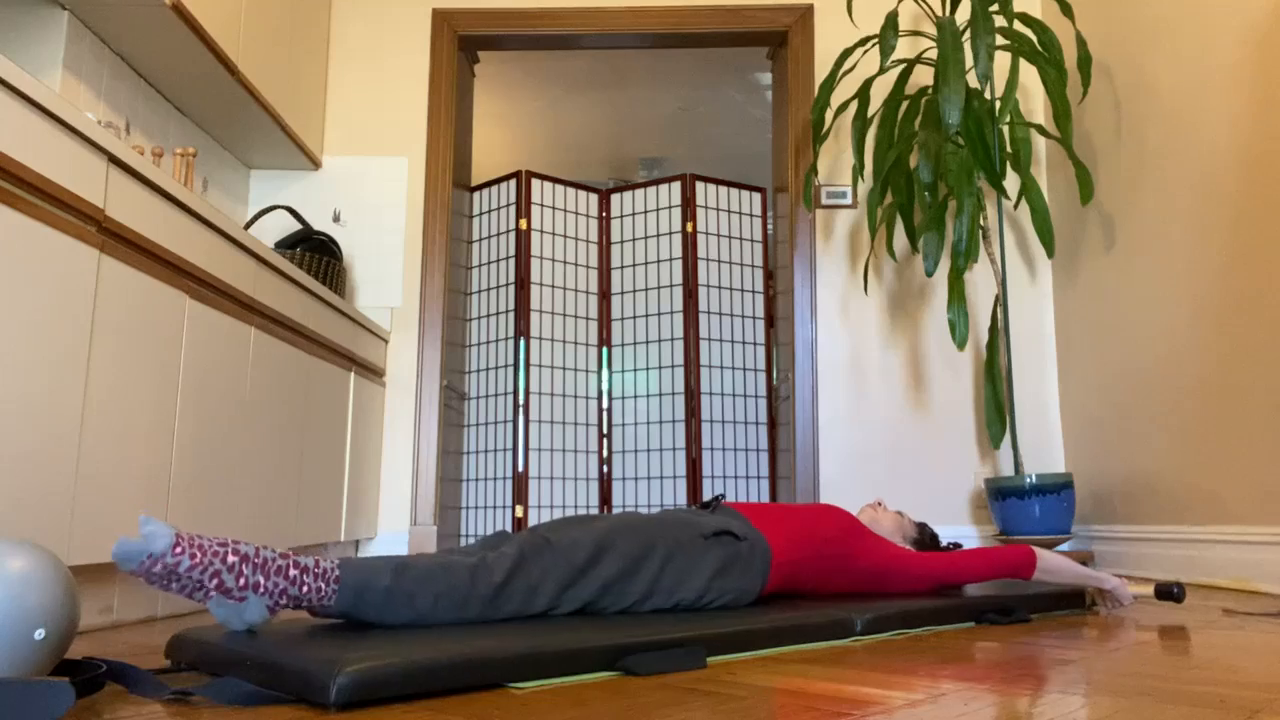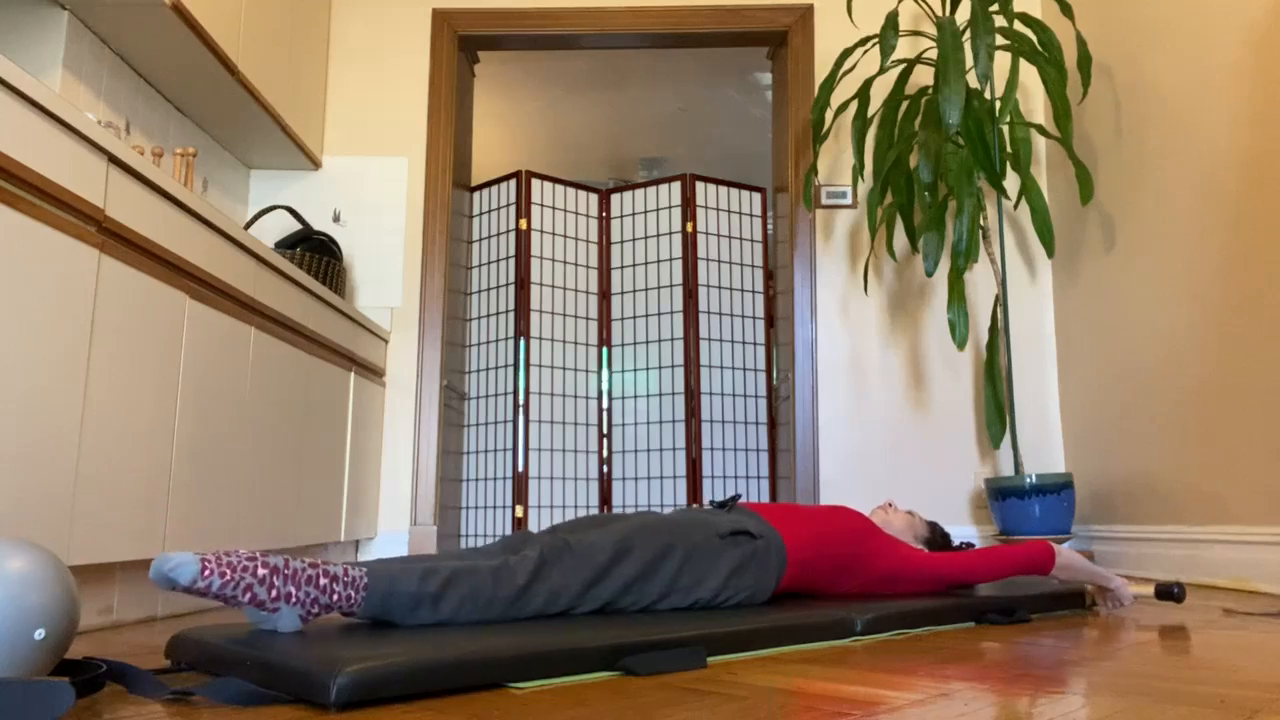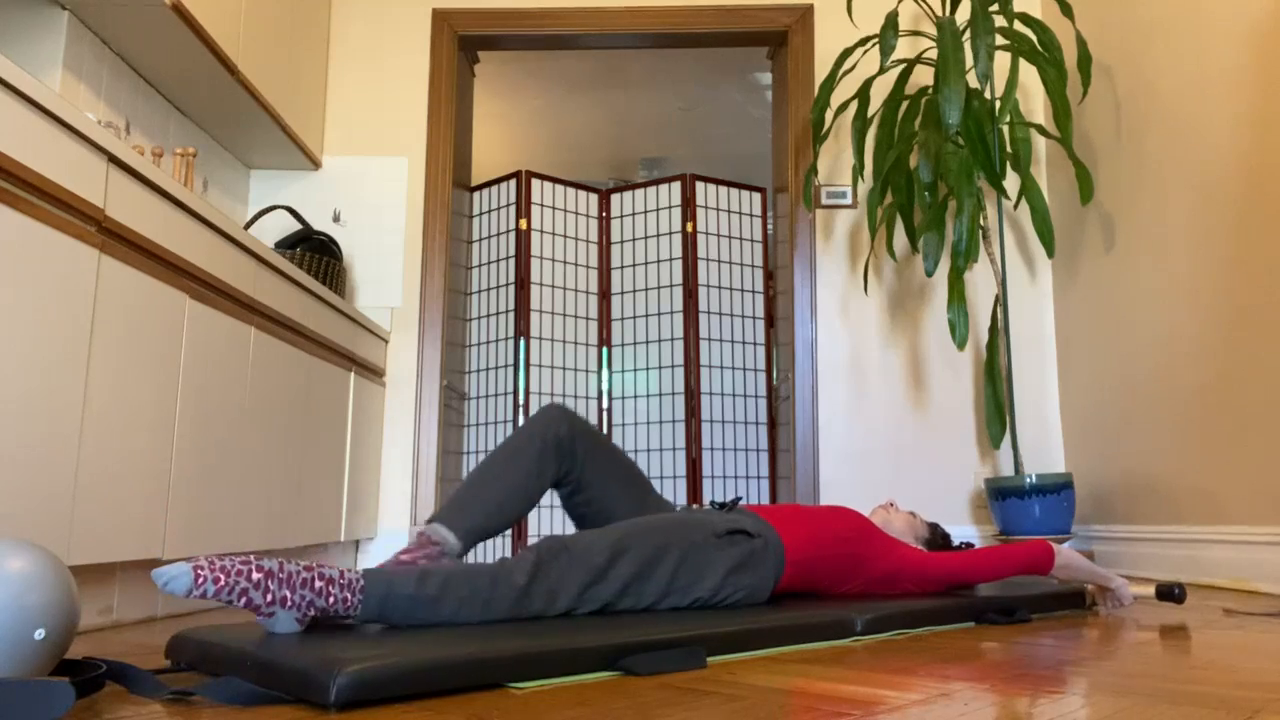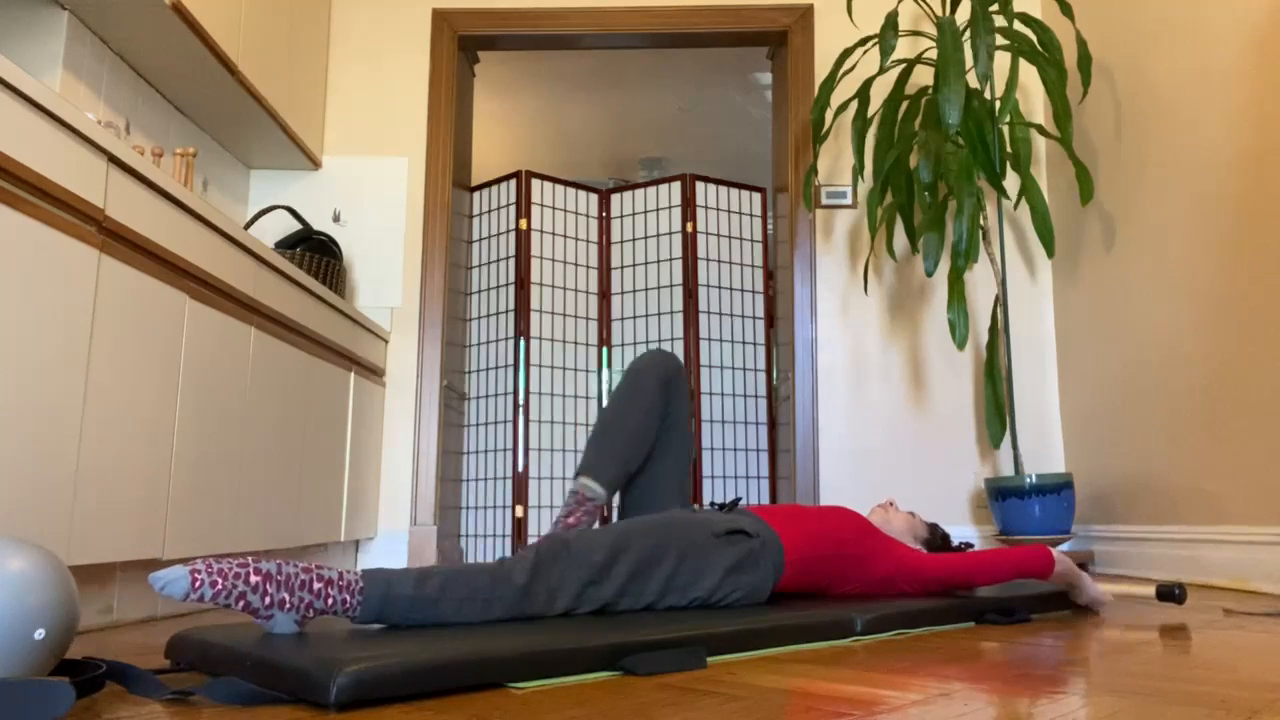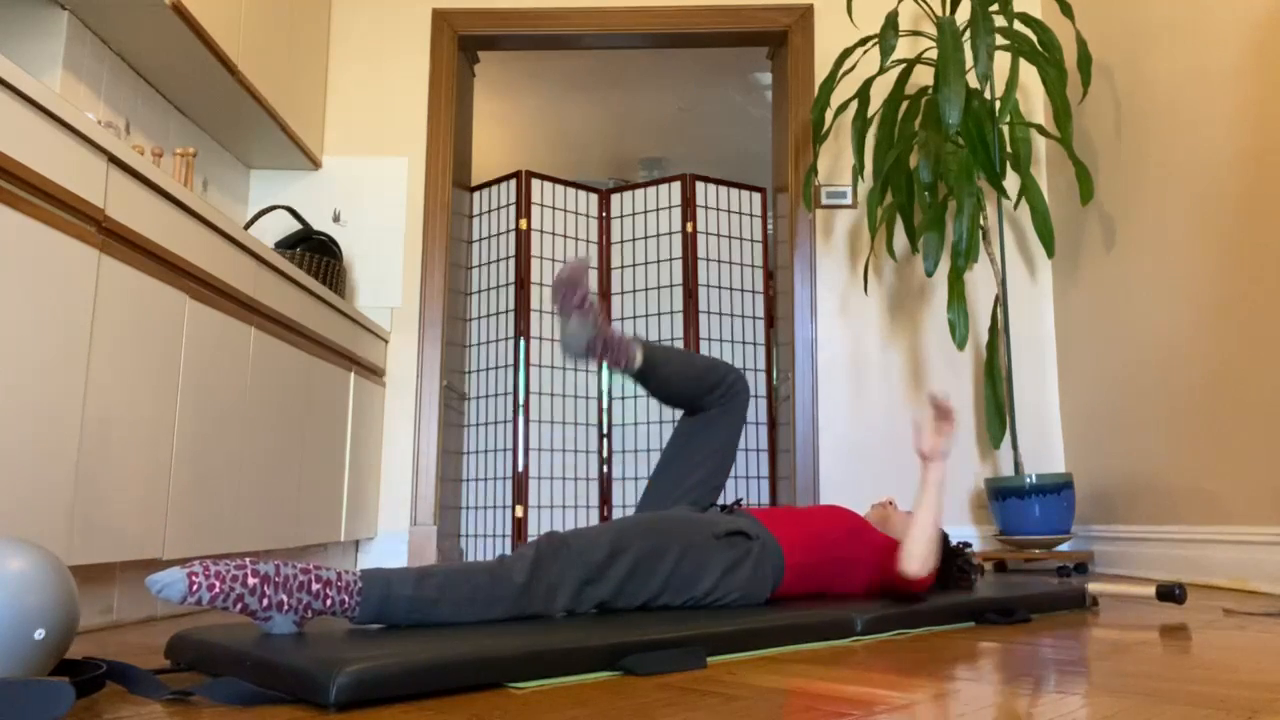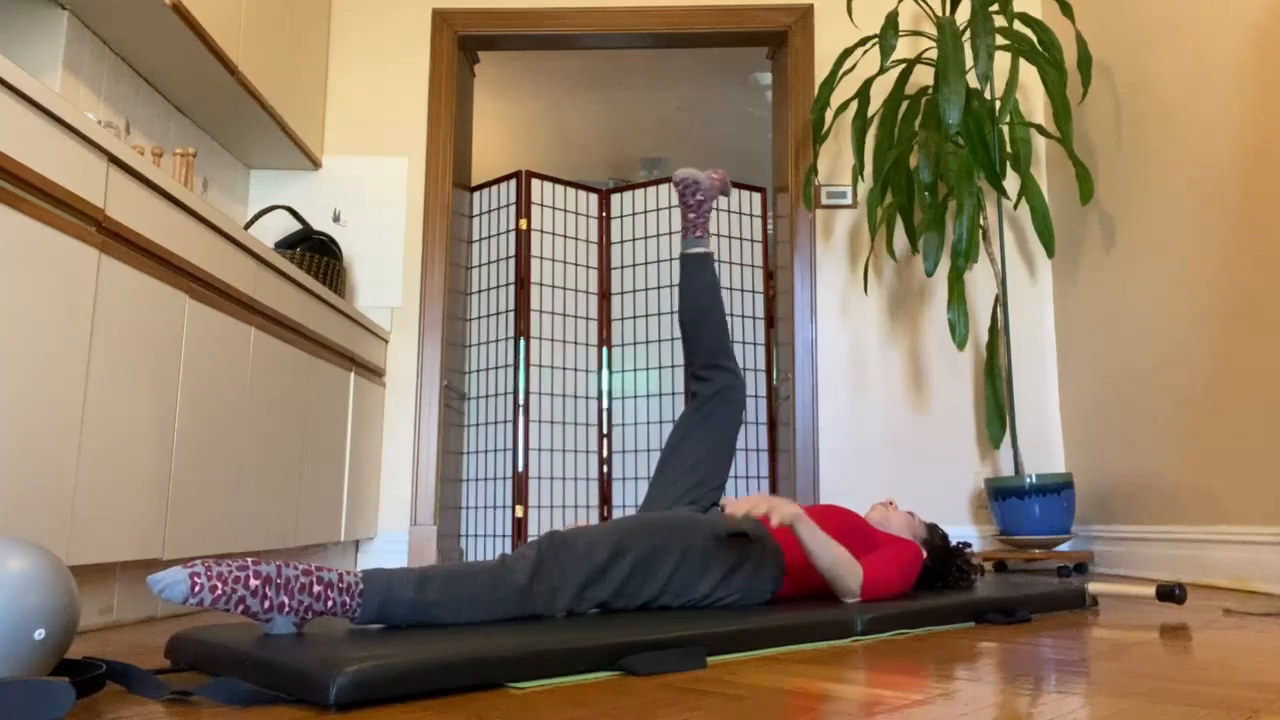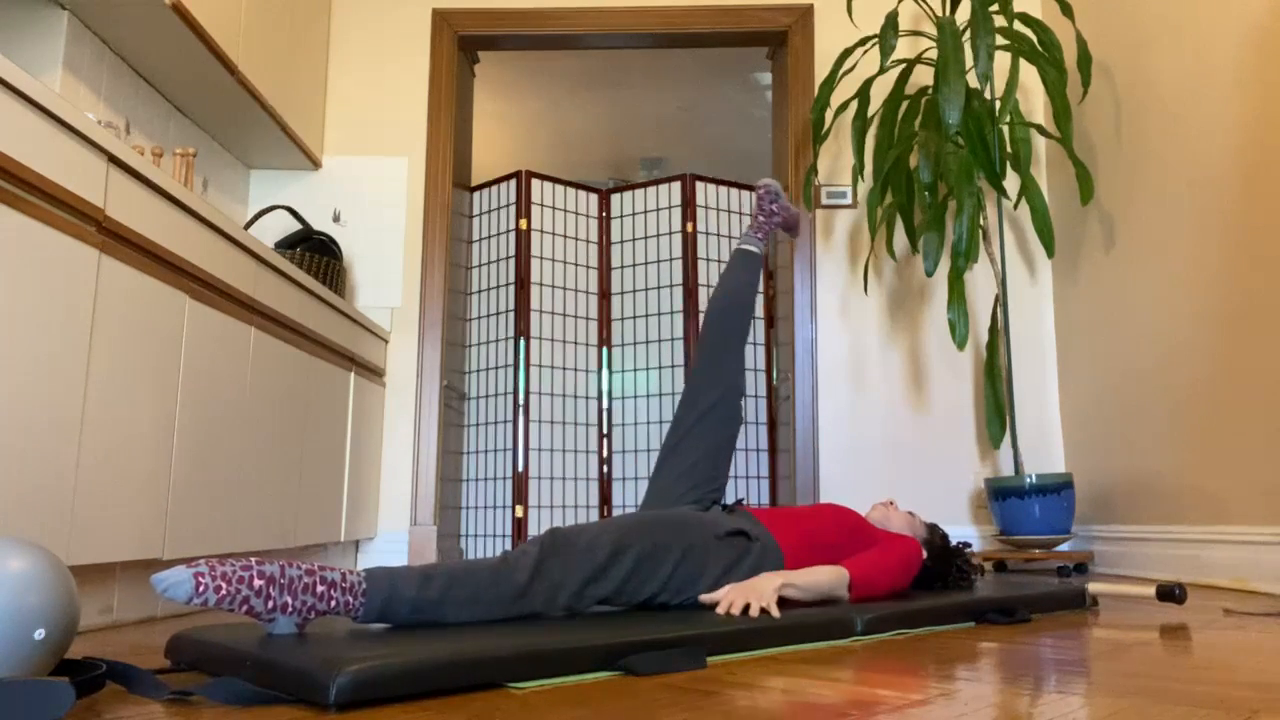
dt=0.4s
person 1, frame 1
left shoulder: (897, 564)
right shoulder: (855, 543)
left elbow: (993, 560)
left wrist: (1082, 572)
left hip: (719, 559)
right hip: (701, 535)
left knee: (500, 584)
right knee: (504, 561)
left ankle: (274, 577)
right ankle: (269, 583)
person 1, frame 2
left shoulder: (902, 559)
right shoulder: (865, 536)
left elbow: (995, 558)
left wrist: (1083, 566)
left hip: (733, 556)
right hip: (706, 534)
left knee: (521, 585)
right knee: (512, 555)
left ankle: (311, 586)
right ankle: (301, 588)
person 1, frame 3
left shoulder: (904, 564)
right shoulder: (859, 537)
left elbow: (997, 561)
left wrist: (1084, 567)
left hip: (731, 559)
right hip: (694, 532)
left knee: (524, 585)
right knee: (553, 429)
left ankle: (317, 591)
right ankle: (420, 555)
person 1, frame 4
left shoulder: (903, 563)
right shoulder: (851, 536)
left elbow: (993, 563)
left wrist: (1066, 570)
left hip: (731, 559)
right hip: (691, 530)
left knee: (528, 586)
right knee: (660, 373)
left ankle: (308, 591)
right ankle: (577, 517)
person 1, frame 5
left shoulder: (885, 560)
right shoulder: (846, 531)
left elbow: (921, 568)
left wrist: (936, 469)
left hip: (733, 559)
right hip: (704, 536)
left knee: (538, 582)
right knee: (725, 388)
left ankle: (312, 592)
right ankle: (606, 341)
person 1, frame 6
left shoulder: (897, 560)
right shoulder: (851, 530)
left elbow: (848, 585)
left wrist: (795, 515)
left hip: (732, 560)
right hip: (696, 533)
left knee: (540, 579)
right knee: (719, 382)
left ankle: (314, 594)
person 1, frame 7
left shoulder: (897, 556)
right shoulder: (855, 530)
left elbow: (846, 580)
left wrist: (777, 580)
left hip: (726, 554)
right hip: (701, 527)
left knee: (543, 575)
right knee: (717, 377)
left ankle: (318, 589)
